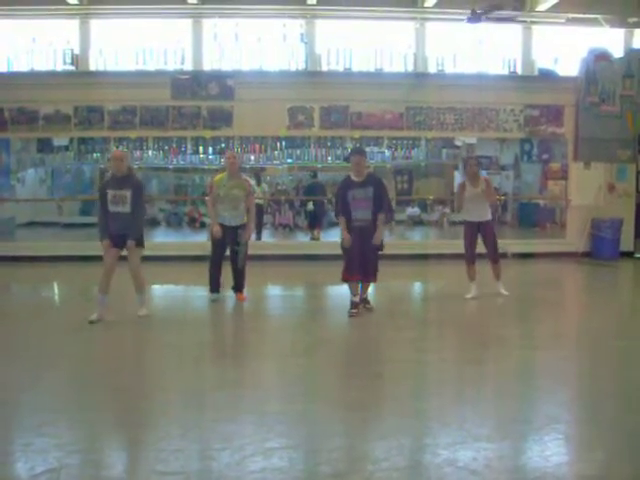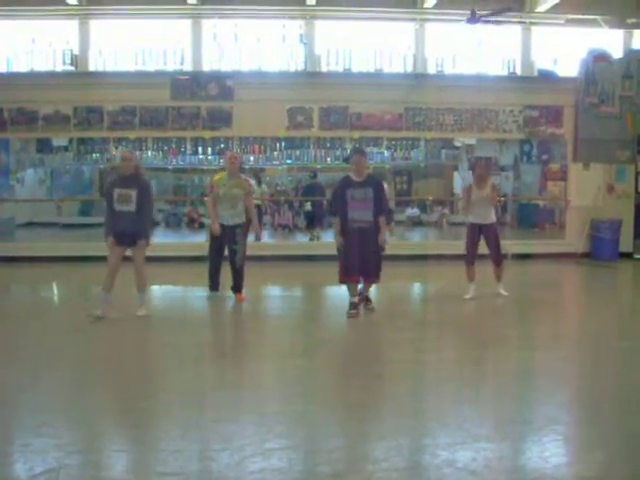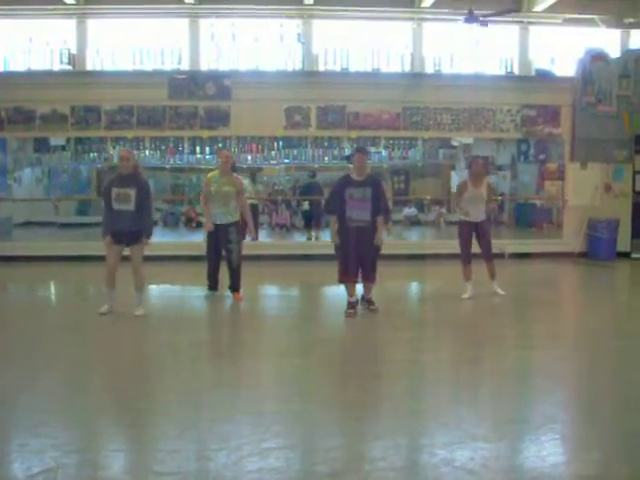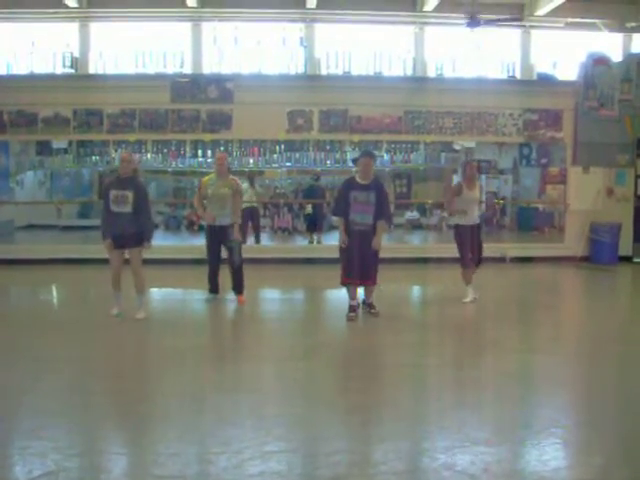
dt=0.2s
person 1, frame 1
left shoulder: (376, 182)
right shoulder: (344, 184)
left elbow: (384, 208)
right elbow: (340, 211)
left wrist: (380, 230)
right wrist: (343, 231)
left hip: (371, 232)
right hip: (352, 232)
left knee: (369, 265)
right knee: (351, 265)
left ankle: (363, 296)
right ankle: (354, 300)
person 1, frame 2
left shoulder: (375, 183)
right shoulder: (343, 184)
left elbow: (382, 210)
right elbow: (336, 212)
left wrist: (383, 232)
right wrist: (337, 234)
left hip: (370, 232)
right hip: (349, 232)
left knee: (371, 266)
right knee: (350, 266)
left ankle: (365, 293)
right ankle: (353, 301)
person 1, frame 3
left shoulder: (375, 183)
right shoulder: (343, 182)
left elbow: (381, 210)
right elbow: (333, 209)
left wrist: (380, 232)
right wrist: (333, 231)
left hip: (368, 232)
right hip: (347, 232)
left knee: (369, 266)
right knee: (348, 266)
left ankle: (367, 297)
right ankle: (351, 301)
person 1, frame 4
left shoulder: (378, 187)
right shoulder: (347, 185)
left elbow: (383, 215)
right elbow: (340, 212)
left wrist: (378, 236)
right wrist: (342, 233)
left hip: (370, 235)
right hip: (351, 234)
left knee: (370, 270)
right knee: (350, 269)
left ankle: (368, 301)
right ankle: (353, 304)
person 2, frame 1
left shoulder: (136, 184)
right shoulder: (106, 185)
left elbow: (140, 212)
right elbow: (103, 212)
left wrist: (133, 236)
right wrist: (104, 236)
left hip: (133, 234)
right hip: (113, 234)
left knee: (135, 270)
right knee: (107, 270)
left ankle: (142, 305)
right ankle: (100, 310)
person 2, frame 2
left shoulder: (142, 183)
right shoulder: (113, 184)
left elbow: (147, 211)
right elbow: (110, 210)
left wrist: (145, 235)
right wrist: (109, 233)
left hip: (137, 232)
right hip: (118, 232)
left knee: (139, 268)
right knee: (111, 268)
left ankle: (142, 305)
right ankle: (104, 307)
person 2, frame 3
left shoulder: (141, 183)
right shoulder: (111, 183)
left elbow: (147, 210)
right elbow: (107, 209)
left wrist: (147, 233)
right wrist: (106, 232)
left hip: (135, 231)
right hip: (116, 231)
left knee: (137, 267)
right knee: (110, 267)
left ankle: (139, 304)
right ankle: (110, 302)
person 2, frame 4
left shoulder: (138, 186)
right shoulder: (109, 185)
left elbow: (145, 213)
right elbow: (106, 212)
left wrist: (147, 237)
right wrist: (106, 235)
left hip: (134, 234)
right hip: (115, 234)
left knee: (136, 269)
right knee: (115, 270)
left ankle: (141, 307)
right ankle: (117, 304)
person 3, frame 1
left shoulder: (246, 182)
right shoulder: (217, 181)
left elbow: (251, 207)
right elbow: (210, 203)
left wrist: (250, 228)
right wrist: (215, 224)
left hip: (239, 226)
right hip: (220, 225)
left knee: (239, 260)
right knee: (216, 259)
left ankle: (239, 290)
right ankle: (214, 290)
person 3, frame 2
left shoulder: (246, 182)
right shoulder: (216, 180)
left elbow: (250, 205)
right elbow: (209, 203)
left wrist: (256, 225)
right wrist: (214, 222)
left hip: (238, 225)
right hip: (219, 224)
left knee: (238, 260)
right knee: (215, 258)
left ankle: (237, 290)
right ankle: (213, 288)
person 3, frame 3
left shoulder: (237, 180)
right shoulder: (210, 178)
left elbow: (243, 204)
right elbow: (203, 200)
left wrist: (250, 226)
right wrist: (207, 220)
left hip: (232, 223)
right hip: (214, 224)
left knee: (234, 258)
right knee: (212, 258)
left ankle: (235, 289)
right ankle: (212, 287)
person 3, frame 4
left shoulder: (234, 182)
right shoulder: (206, 181)
left elbow: (237, 206)
right elbow: (197, 200)
left wrist: (236, 227)
right wrist: (204, 214)
left hip: (229, 225)
right hip: (212, 225)
left knee: (235, 259)
right knee: (212, 260)
left ankle: (239, 291)
right ankle: (213, 291)
person 4, frame 1
left shoulder: (486, 181)
right shoulder: (463, 185)
left elbow: (493, 200)
right elbow: (458, 208)
left wrist: (487, 192)
right wrist: (459, 199)
left hip: (486, 221)
right hip: (470, 222)
left knee: (494, 254)
right knee: (469, 256)
left ankle: (499, 285)
right ankle: (473, 288)
person 4, frame 2
left shoulder: (491, 186)
right shoulder: (469, 188)
left elbow: (494, 203)
right elbow: (465, 208)
left wrist: (492, 198)
right wrist: (467, 206)
left hip: (490, 223)
right hip: (474, 224)
left knee: (497, 256)
right knee: (470, 256)
left ankle: (499, 286)
right ankle: (472, 288)
person 4, frame 3
left shoulder: (487, 184)
right shoulder: (463, 185)
left elbow: (490, 202)
right elbow: (457, 202)
left wrist: (488, 208)
right wrist: (462, 210)
left hip: (481, 222)
right hip: (465, 222)
left knee: (488, 254)
right knee: (466, 255)
left ankle: (494, 285)
right ankle: (468, 287)
person 4, frame 4
left shoulder: (479, 186)
right shoulder: (458, 187)
right elbow: (448, 206)
left wrist: (478, 212)
right wrist: (457, 211)
left hip: (475, 225)
right hip: (461, 225)
left knee: (477, 258)
right knee: (465, 259)
left ankle: (469, 286)
right ankle: (470, 291)
